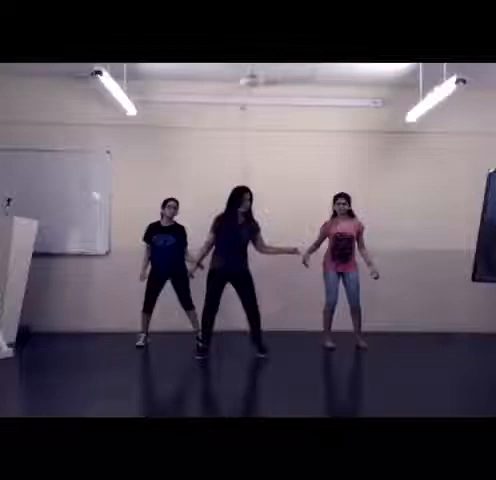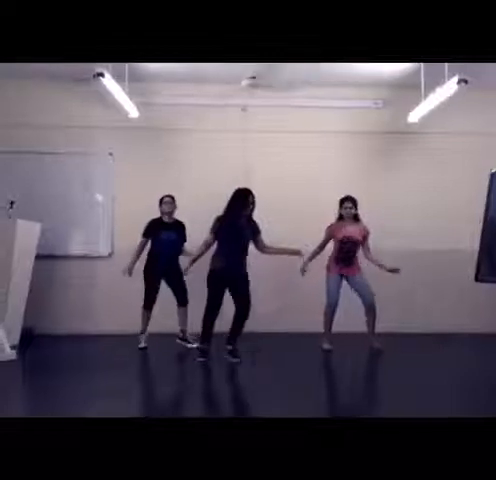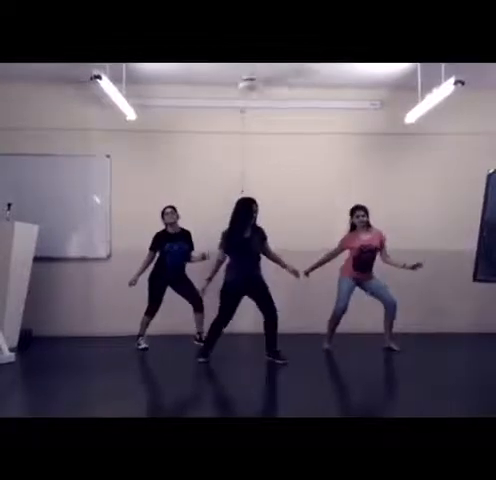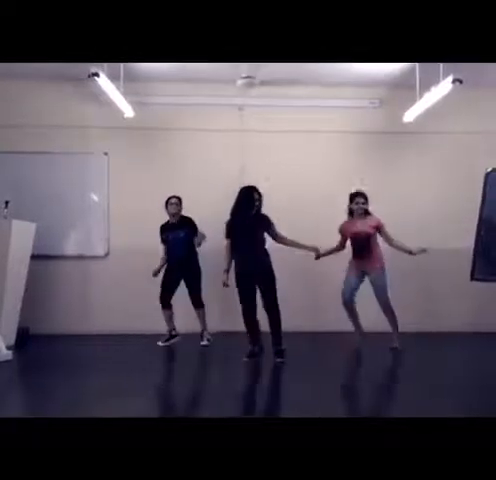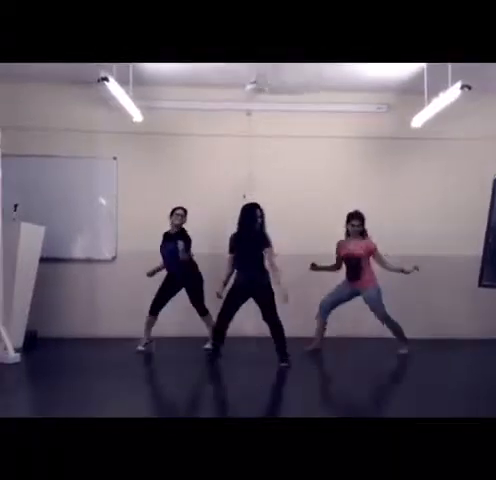
dt=0.3s
person 1, frame 1
left shoulder: (251, 224)
right shoulder: (221, 220)
left elbow: (262, 248)
right elbow: (209, 244)
left wrist: (288, 250)
right wrist: (196, 263)
left hip: (240, 270)
right hip: (218, 269)
left knee: (251, 307)
right knee: (210, 306)
left ankle: (258, 342)
right ankle: (204, 345)
person 1, frame 2
left shoulder: (251, 225)
right shoulder: (221, 221)
left elbow: (263, 248)
right elbow: (207, 243)
left wrist: (289, 251)
right wrist: (192, 261)
left hip: (238, 272)
right hip: (218, 271)
left knee: (244, 307)
right knee: (212, 308)
left ankle: (231, 345)
right ankle: (204, 346)
person 1, frame 3
left shoulder: (258, 232)
right shoulder: (229, 235)
left elbow: (268, 253)
right elbow: (220, 259)
left wrist: (287, 266)
right wrist: (209, 280)
left hip: (255, 280)
right hip: (233, 281)
left knee: (271, 314)
right knee: (223, 317)
left ankle: (272, 351)
right ankle: (206, 348)
person 1, frame 4
left shoulder: (262, 219)
right shoulder: (233, 223)
left elbow: (279, 238)
right elbow: (230, 249)
left wrist: (307, 247)
right wrist: (226, 271)
left hip: (263, 268)
right hip: (243, 271)
left knee: (271, 307)
right knee: (248, 308)
left ankle: (278, 347)
right ankle: (255, 346)
person 1, frame 5
left shoulder: (263, 238)
right shoulder: (236, 238)
left elbow: (272, 263)
right elbow: (231, 264)
left wrist: (281, 286)
right wrist: (223, 286)
left hip: (261, 284)
right hip: (241, 284)
left knee: (271, 319)
right knee: (223, 317)
left ankle: (283, 354)
right ankle: (215, 349)
person 2, frame 1
left shoulder: (357, 225)
right shoulder: (328, 225)
left elbow: (362, 248)
right elbow: (317, 244)
left wrist: (371, 265)
right wrist: (307, 254)
left hip: (350, 267)
right hip: (331, 267)
left knee: (355, 303)
right knee: (331, 301)
left ankle: (358, 337)
right ankle: (327, 337)
person 2, frame 2
left shoulder: (362, 229)
right shoulder: (334, 228)
left elbow: (367, 253)
right elbow: (321, 246)
left wrist: (383, 266)
right wrist: (307, 260)
left hip: (353, 270)
right hip: (334, 269)
left knee: (369, 301)
right knee: (332, 303)
left ankle: (372, 338)
right ankle: (326, 339)
person 2, frame 3
left shoulder: (378, 235)
right shoulder: (349, 238)
left elbow: (386, 258)
right elbow: (332, 255)
left wrist: (405, 266)
right wrist: (312, 268)
left hip: (368, 277)
right hip: (348, 276)
left knee: (391, 303)
right knee: (340, 307)
left ankle: (388, 340)
right ankle: (329, 338)
person 2, frame 4
left shoulder: (374, 221)
right shoulder: (346, 226)
left elbow: (390, 241)
right elbow: (341, 246)
left wrist: (411, 251)
right wrist: (323, 253)
left hip: (375, 266)
right hip: (356, 266)
left knee: (383, 301)
right knee: (346, 297)
left ankle: (395, 335)
right ankle: (358, 330)
person 2, frame 5
left shoulder: (368, 244)
right shoulder: (341, 245)
left elbow: (383, 264)
right elbow: (337, 266)
left wrist: (404, 270)
right wrist: (318, 267)
left hip: (368, 285)
right hip: (350, 285)
left knee: (383, 316)
right knee: (325, 305)
left ankle: (403, 343)
right ankle: (318, 342)
person 3, frame 1
left shoulder: (180, 230)
right shoulder: (152, 228)
left elbow: (184, 253)
right elbow: (148, 250)
left wrist: (195, 261)
right wrist: (144, 269)
left hip: (178, 271)
right hip: (157, 271)
left knee: (187, 302)
right knee: (148, 302)
left ankle: (200, 334)
right ankle: (143, 334)
person 3, frame 2
left shoulder: (180, 226)
right shoulder: (154, 224)
left elbow: (181, 250)
right elbow: (142, 244)
right wrist: (131, 264)
left hip: (172, 267)
right hip: (153, 267)
left knee: (183, 296)
right knee: (149, 300)
left ankle: (183, 334)
right ankle: (143, 335)
person 3, frame 3
left shoulder: (186, 235)
right shoulder: (160, 237)
left elbow: (189, 257)
right elbow: (150, 258)
left wrist: (200, 257)
right wrist: (137, 276)
left hip: (179, 276)
right hip: (159, 277)
left knee: (197, 301)
right knee: (152, 307)
left ankle: (199, 335)
right ankle: (141, 337)
person 3, frame 4
left shoulder: (188, 222)
right shoulder: (164, 228)
left elbow: (197, 244)
left wrist: (199, 239)
right wrist: (159, 267)
left hip: (191, 265)
right hip: (173, 267)
left knee: (196, 299)
right knee: (164, 298)
left ankle: (205, 332)
right ankle: (172, 333)
person 3, frame 5
left shoulder: (184, 236)
right shoulder: (166, 236)
left elbow: (184, 258)
left wrist: (183, 252)
right wrist: (155, 270)
left hip: (190, 276)
right hip: (173, 277)
left knee: (200, 307)
right knee: (155, 306)
right ankle: (146, 339)
